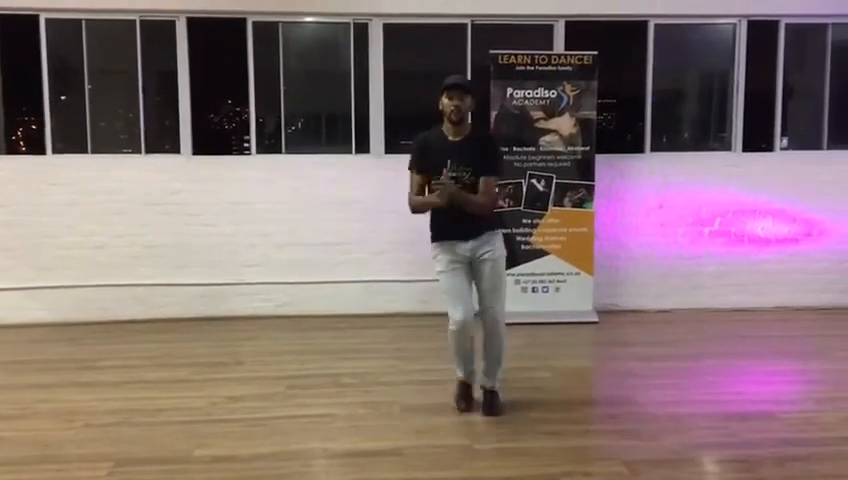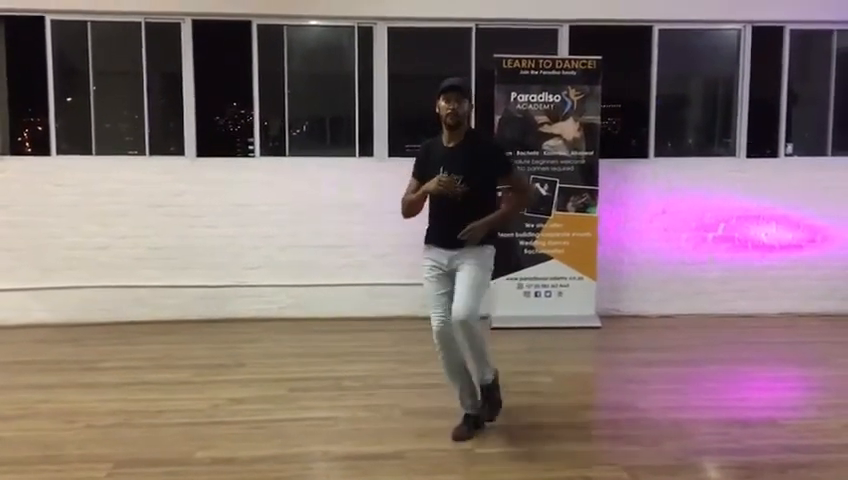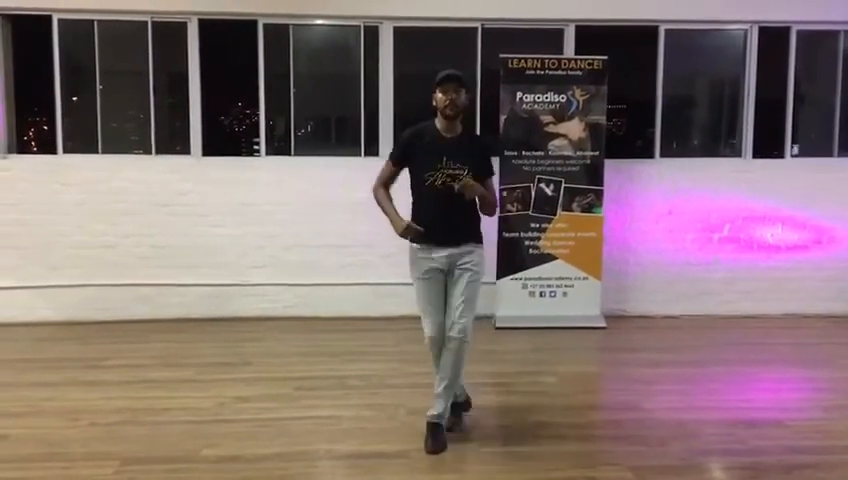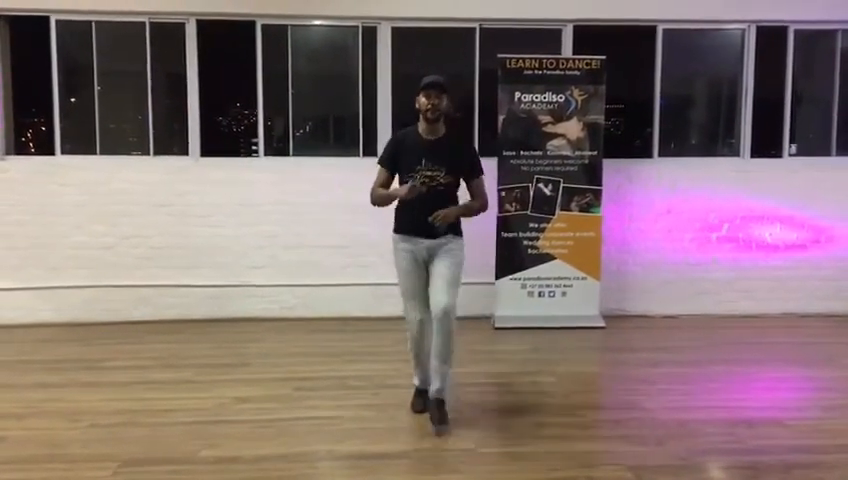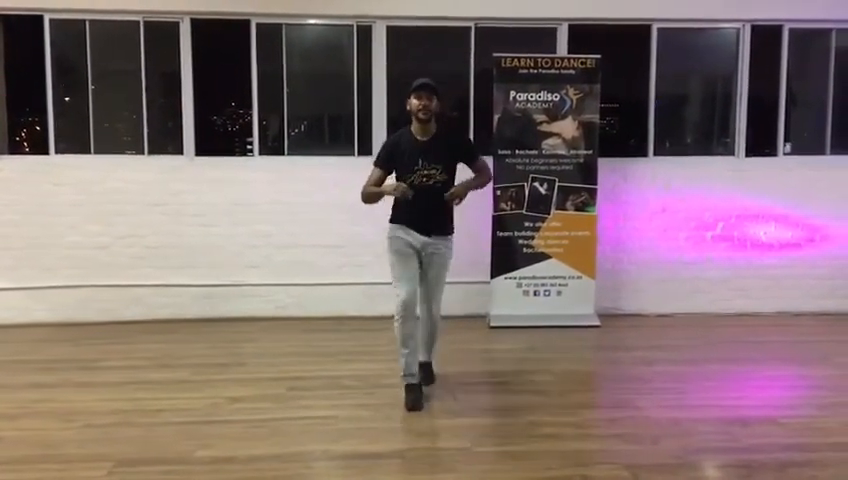
dt=0.4s
person 1, frame 1
left shoulder: (485, 145)
right shoulder: (426, 144)
left elbow: (488, 204)
right elbow: (414, 204)
left wrist: (456, 194)
right wrist: (435, 198)
left hip: (487, 241)
right hip: (447, 245)
left knee: (493, 318)
right knee: (461, 320)
left ankle: (490, 386)
right ankle: (465, 376)
person 1, frame 2
left shoulder: (485, 150)
right shoulder: (427, 151)
left elbow: (524, 192)
right elbow: (406, 208)
left wrist: (488, 222)
right wrist: (428, 189)
left hip: (474, 250)
right hip: (435, 251)
left knee: (463, 316)
right knee: (441, 330)
left ankle: (488, 377)
right ankle: (475, 408)
person 1, frame 3
left shoulder: (478, 147)
right shoulder: (415, 138)
left elbow: (492, 208)
right elbow: (380, 185)
left wrist: (479, 191)
right wrist: (395, 220)
left hip: (469, 251)
right hip: (425, 250)
left knee: (459, 332)
right knee: (435, 332)
left ankle: (437, 416)
right ankle: (456, 395)
person 1, frame 4
left shoulder: (461, 148)
right shoulder: (399, 143)
left elbow: (481, 201)
right elbow: (374, 196)
left wrist: (454, 212)
right wrist: (396, 193)
left hip: (446, 242)
right hip: (407, 241)
left knee: (443, 310)
right knee: (415, 319)
left ankle: (439, 394)
right ankle: (421, 385)
person 1, frame 5
left shoulder: (454, 142)
right shoulder: (395, 143)
left elbow: (486, 173)
right elbow: (366, 194)
left wrist: (467, 186)
right wrist: (388, 190)
left hip: (439, 237)
right hip: (403, 234)
left knee: (430, 308)
right knee: (405, 302)
left ankle: (425, 361)
right ankle: (411, 379)
